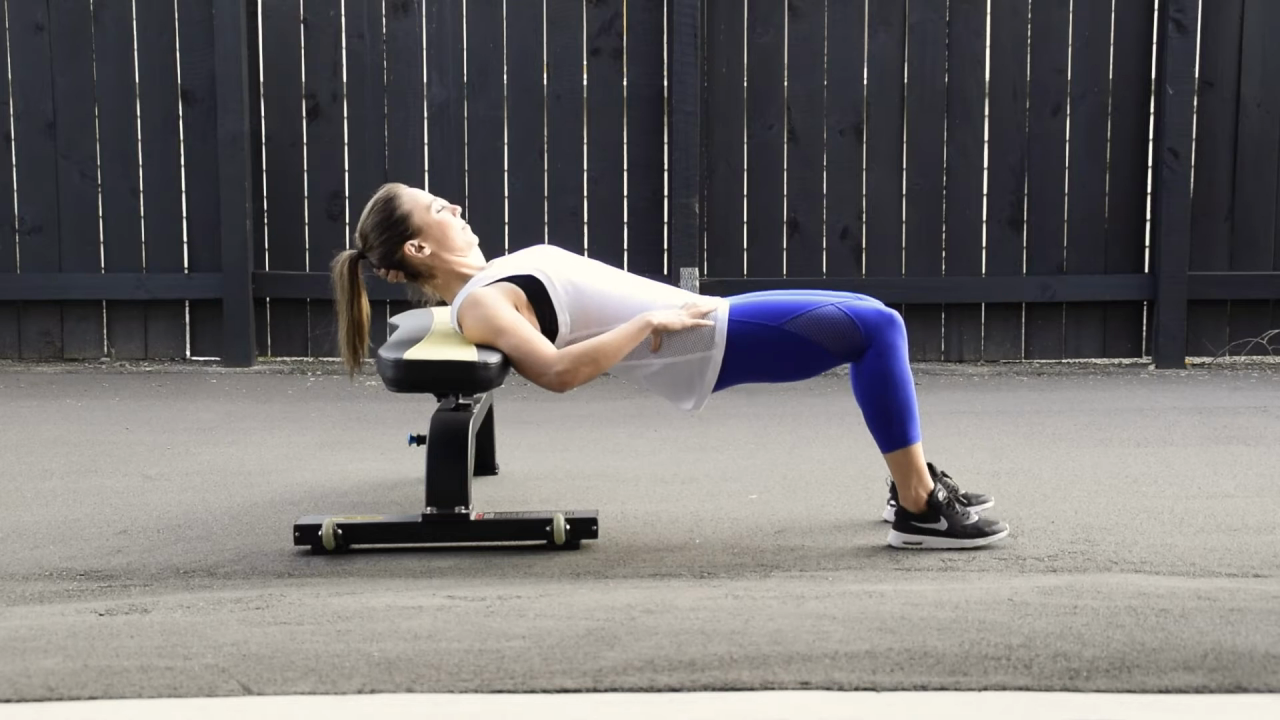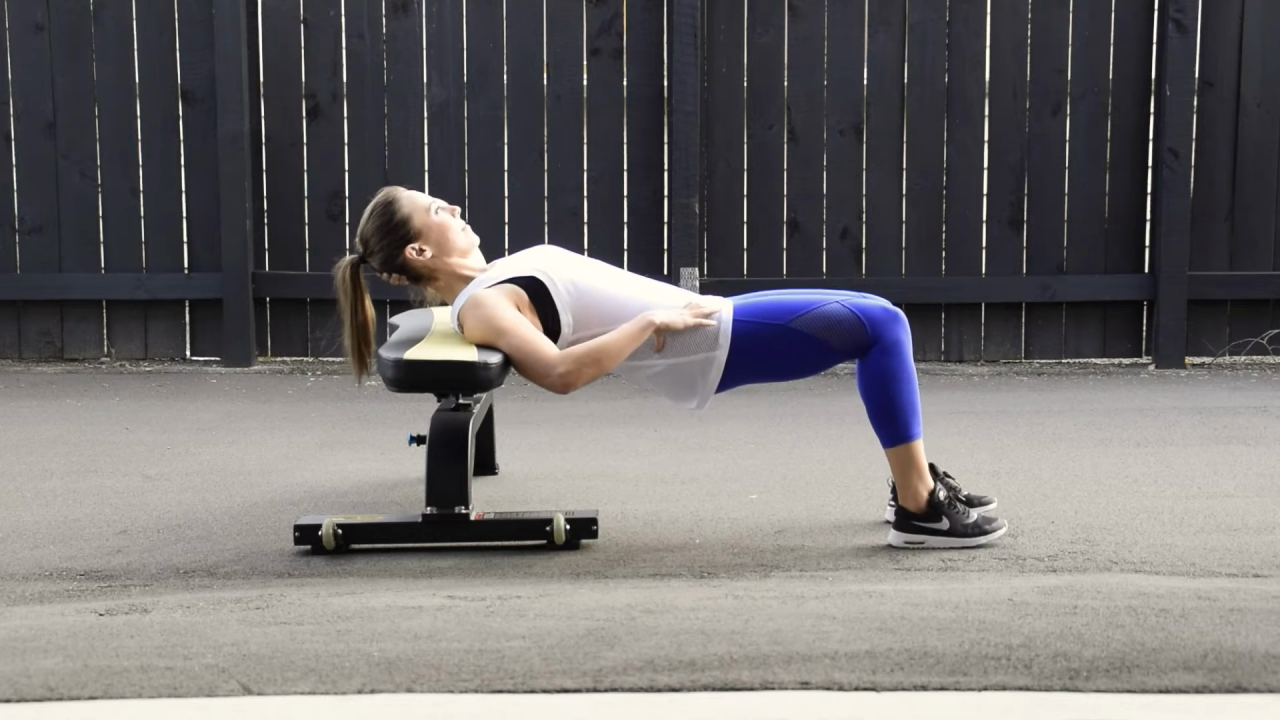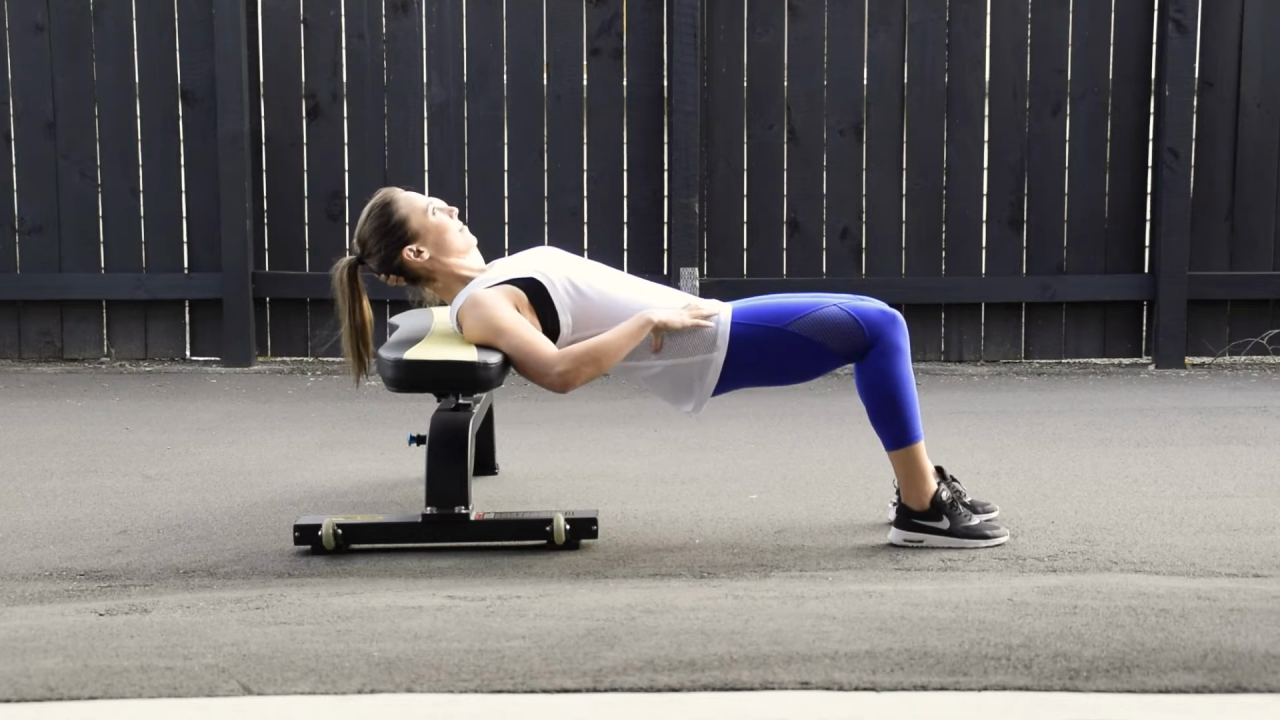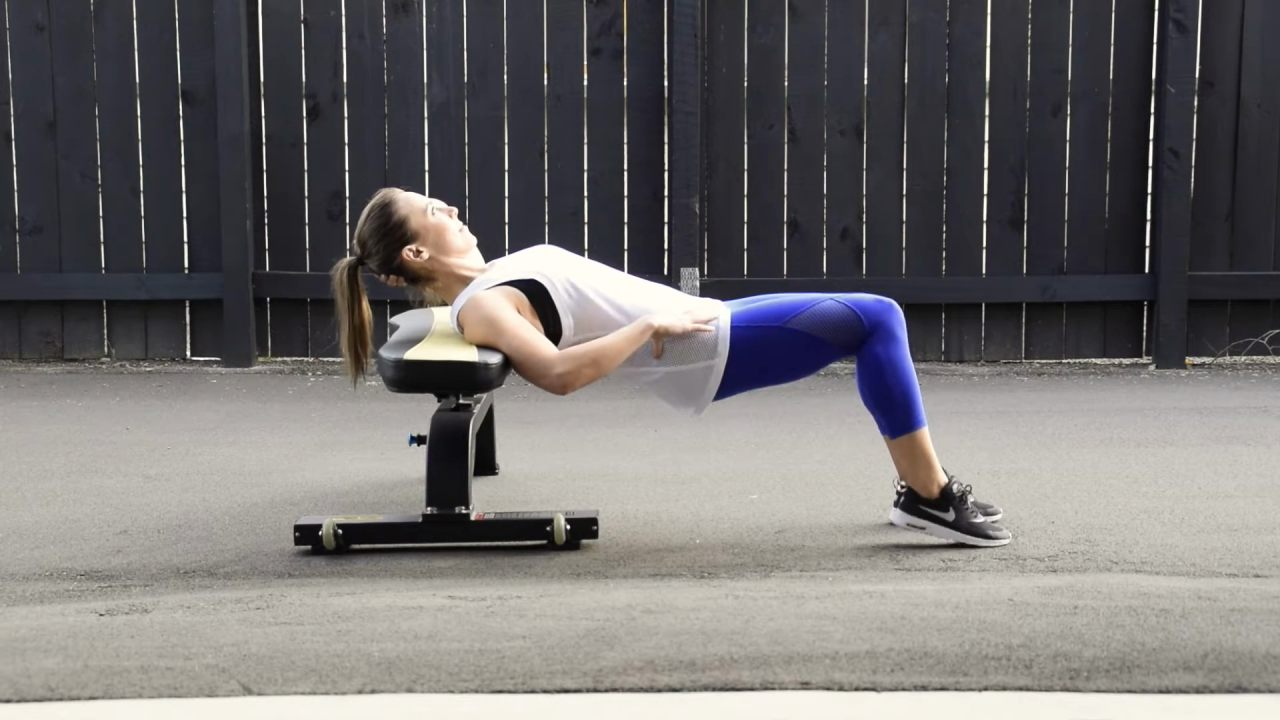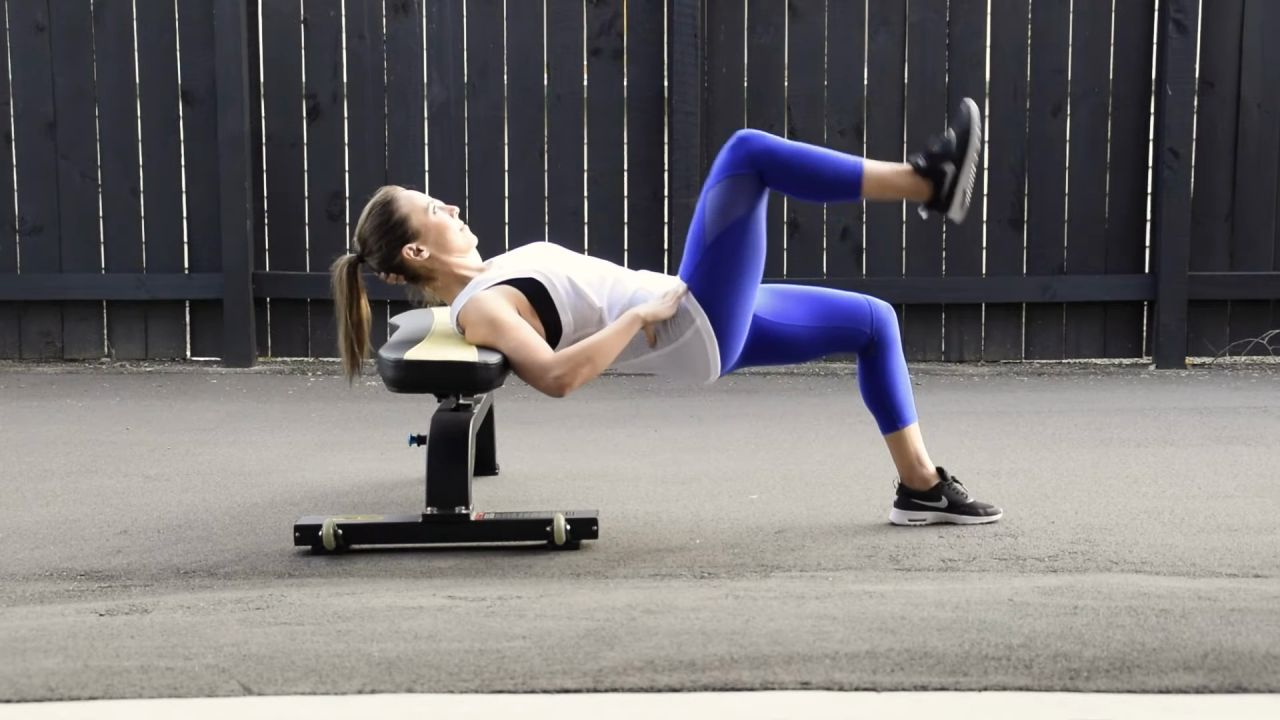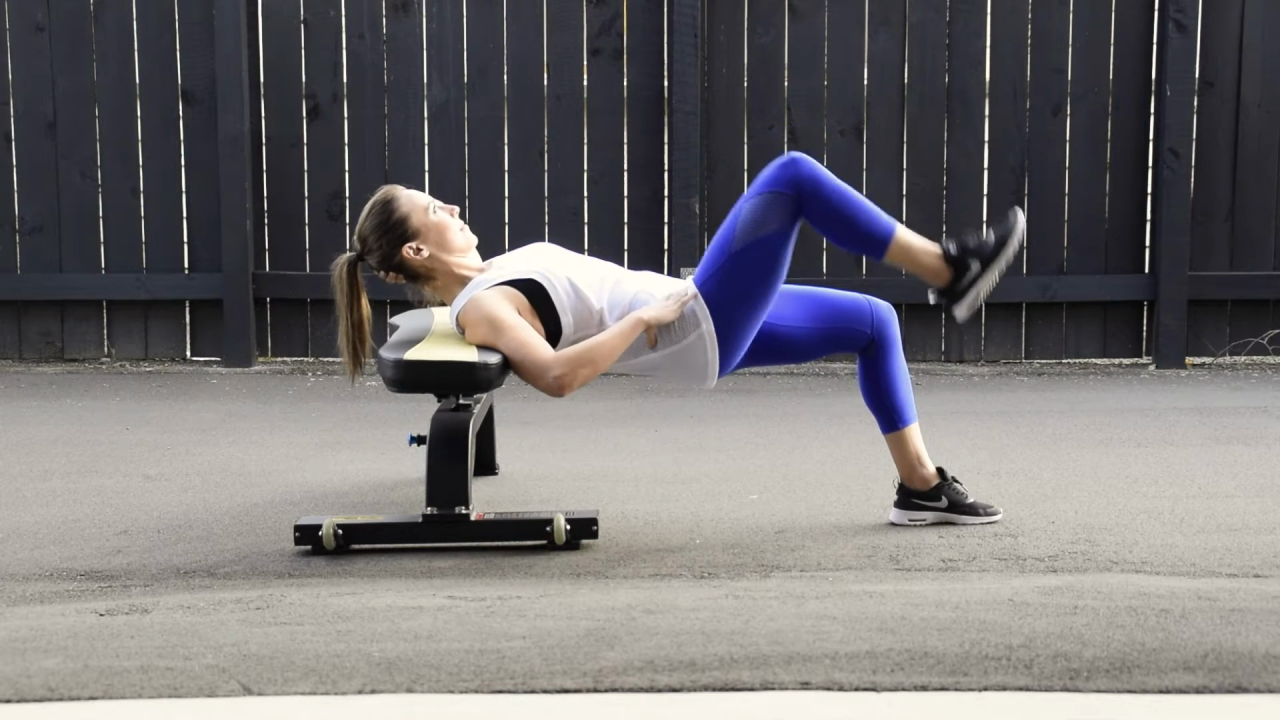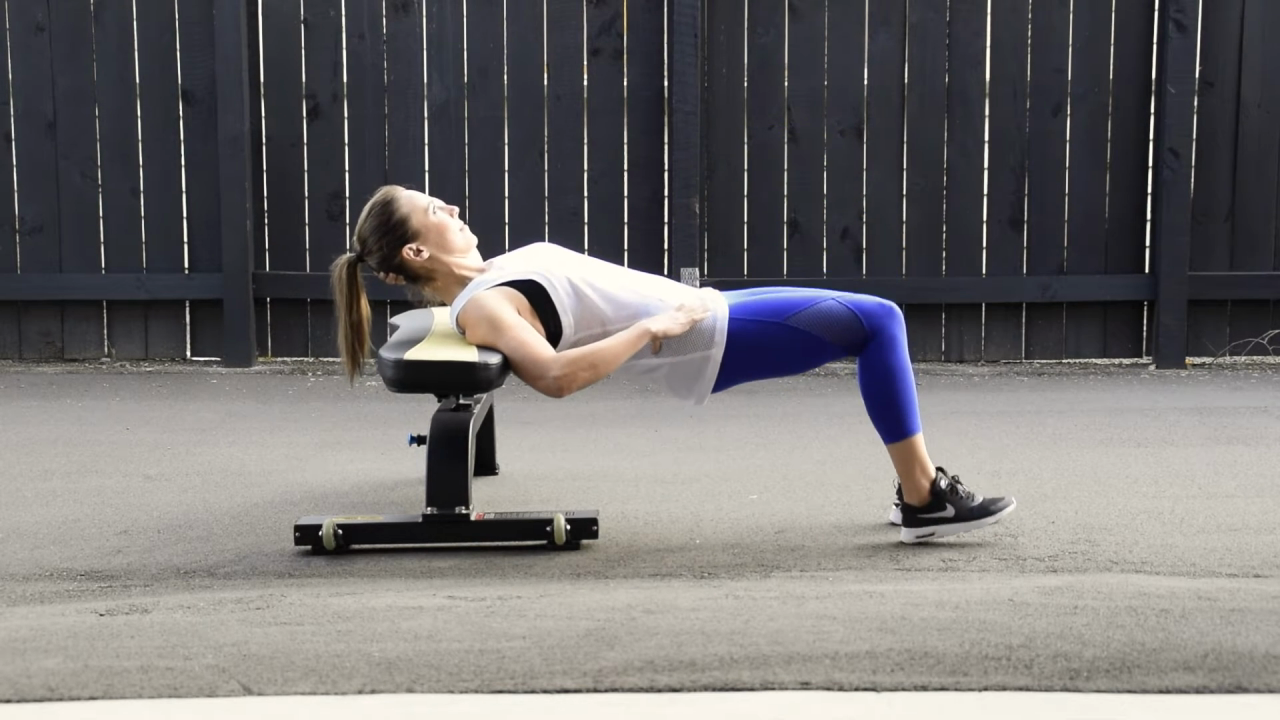
dt=0.7s
person 1, frame 1
left shoulder: (486, 284)
right shoulder: (477, 305)
right elbow: (559, 370)
left wrist: (671, 306)
right wrist: (652, 321)
left hip: (705, 328)
right hip: (707, 347)
left knee: (874, 322)
right knee: (877, 327)
left ankle: (914, 482)
right ankle: (920, 509)
person 1, frame 2
left shoulder: (488, 284)
right shoulder: (478, 306)
right elbow: (562, 371)
left wrist: (666, 311)
right wrist: (655, 320)
left hip: (707, 325)
right hip: (709, 346)
left knee: (878, 318)
right knee: (879, 324)
left ankle: (916, 480)
right ankle: (918, 507)
person 1, frame 3
left shoulder: (487, 284)
right shoulder: (478, 306)
right elbow: (560, 371)
left wrist: (663, 310)
right wrist: (650, 319)
left hip: (707, 328)
right hip: (706, 350)
left knee: (877, 321)
right knee: (879, 327)
left ankle: (919, 484)
right ankle: (922, 508)
person 1, frame 4
left shoulder: (487, 282)
right shoulder: (480, 306)
right elbow: (560, 373)
left wrist: (672, 310)
right wrist: (652, 324)
left hip: (702, 330)
right hip: (701, 357)
left knee: (872, 318)
right knee: (875, 318)
left ankle: (919, 482)
right ankle: (930, 494)
person 1, frame 5
left shoulder: (483, 280)
right shoulder: (479, 309)
right elbow: (557, 376)
right wrist: (641, 311)
left hip: (703, 325)
right hip: (693, 330)
left knee: (873, 322)
right knee: (744, 152)
left ankle: (921, 488)
right ankle: (929, 181)
person 1, frame 6
left shoulder: (486, 283)
right shoulder: (478, 309)
right elbow: (557, 375)
right wrist: (645, 317)
left hip: (694, 318)
right hip: (697, 331)
left knee: (873, 321)
right knee: (791, 174)
left ankle: (921, 487)
right ankle: (950, 272)
person 1, frame 7
left shoulder: (487, 280)
right shoulder: (480, 308)
right elbow: (557, 375)
right wrist: (653, 328)
left hip: (703, 316)
right hip: (703, 347)
left knee: (875, 320)
right knee: (877, 320)
left ankle: (919, 484)
right ankle: (924, 499)
